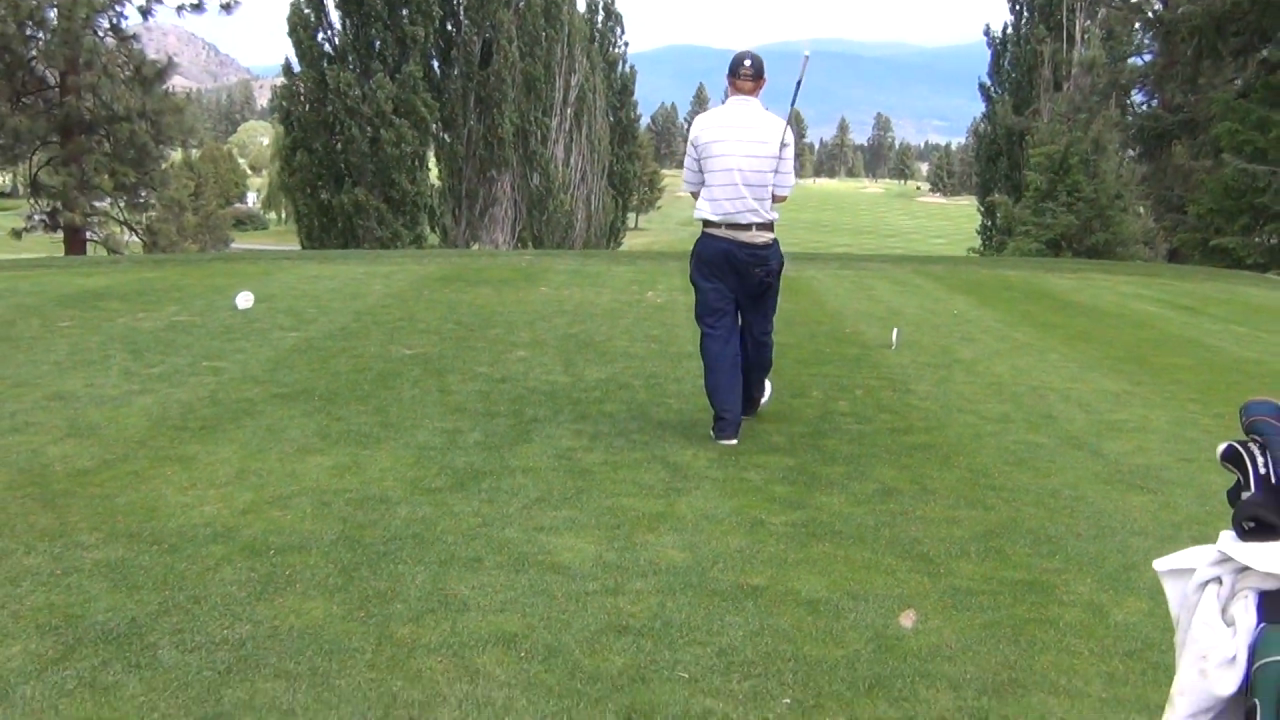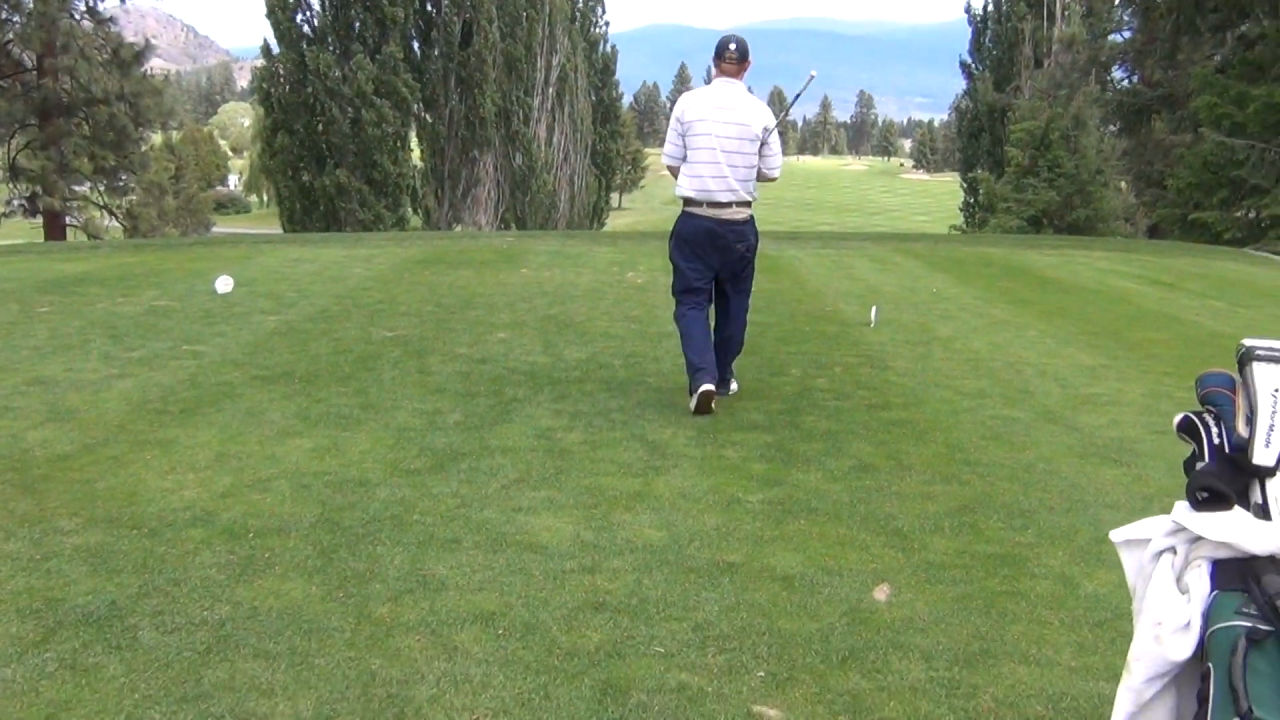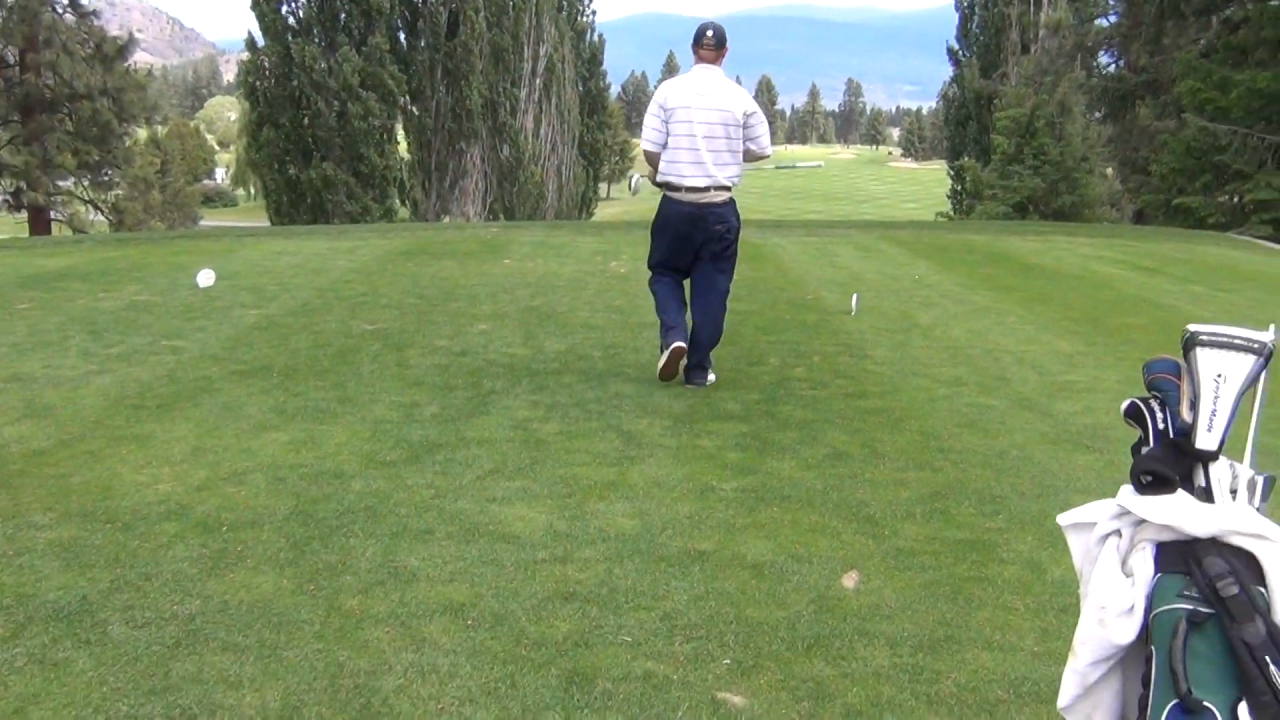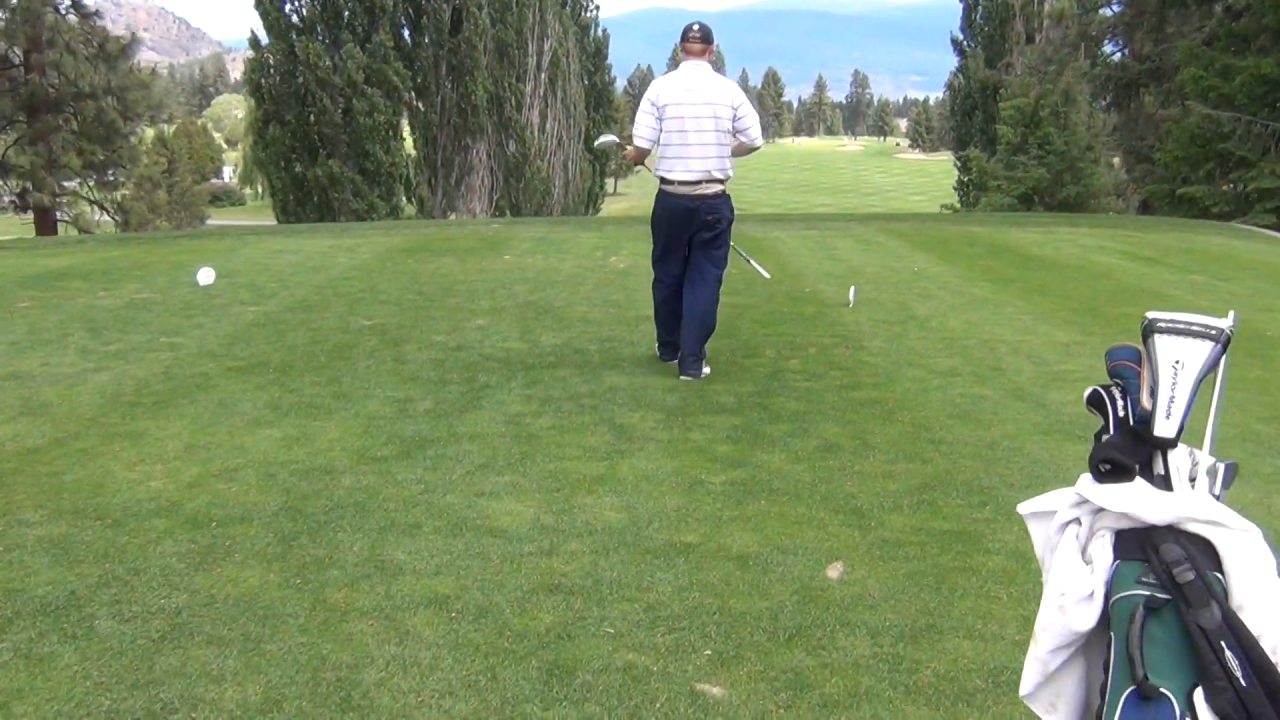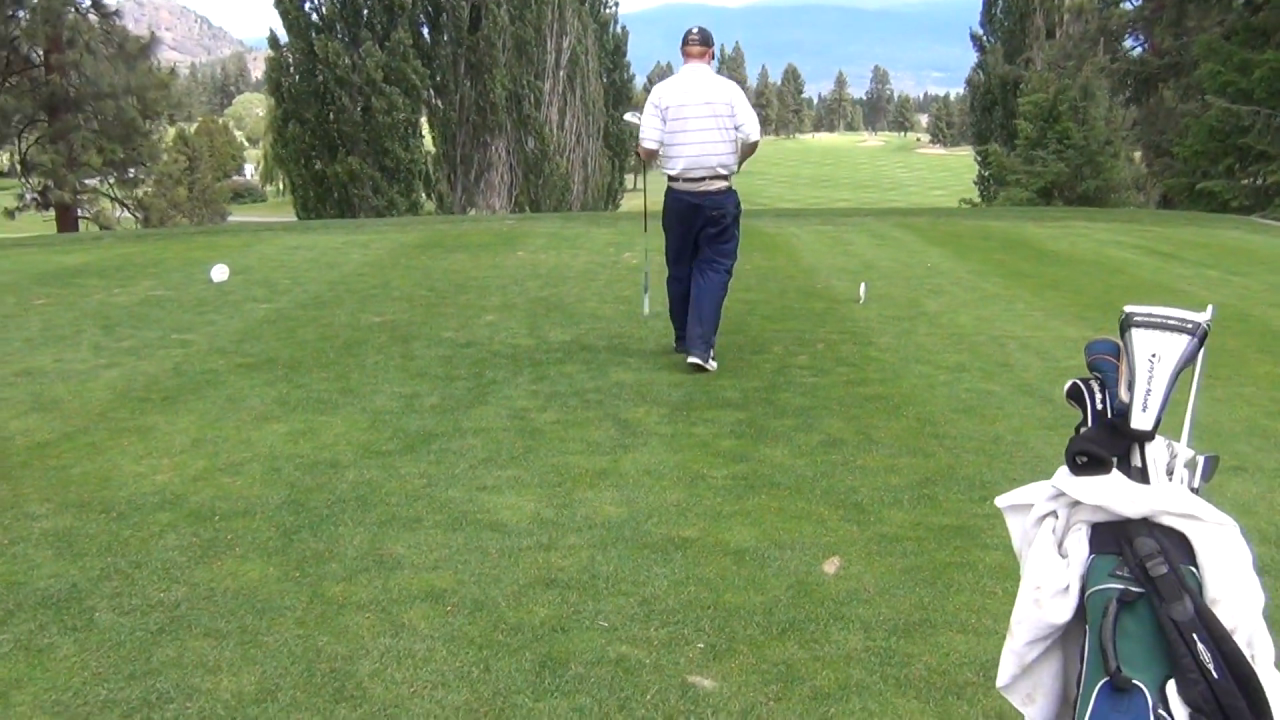
dt=0.2s
person 1, frame 1
left shoulder: (703, 124)
right shoulder: (778, 128)
left elbow: (692, 187)
right elbow: (782, 194)
left hip: (714, 243)
right hip: (760, 245)
left knee: (717, 331)
right knee: (757, 328)
left ankle: (726, 422)
right ankle: (751, 398)
person 1, frame 2
left shoulder: (688, 103)
right shoulder: (760, 112)
left elbow: (672, 163)
right elbow: (770, 173)
left hip: (694, 220)
right hip: (738, 223)
left knee: (691, 301)
right knee: (733, 305)
left ankle: (703, 377)
right ankle: (722, 377)
person 1, frame 3
left shoulder: (668, 90)
right shoulder: (740, 97)
left elbow: (650, 150)
right elbow: (763, 149)
left wrist: (657, 172)
left hip: (676, 204)
right hip: (719, 208)
left knee: (665, 276)
right knee: (712, 288)
left ankle: (674, 337)
right ankle: (698, 369)
person 1, frame 4
left shoulder: (660, 87)
right shoulder: (729, 90)
left elbow: (642, 146)
right elbow: (754, 141)
left wrist: (632, 156)
left hip: (671, 197)
right hip: (713, 198)
left knee: (666, 275)
right knee: (704, 278)
left ankle: (669, 347)
right ankle: (692, 360)
person 1, frame 5
left shoulder: (662, 91)
right shoulder: (729, 89)
left elbow: (649, 149)
right elbow: (752, 139)
left wrist: (644, 156)
right wrist: (735, 163)
left hip: (679, 194)
right hip: (719, 194)
left knee: (680, 269)
right knee: (715, 269)
left ankle: (684, 339)
right ankle: (699, 345)
